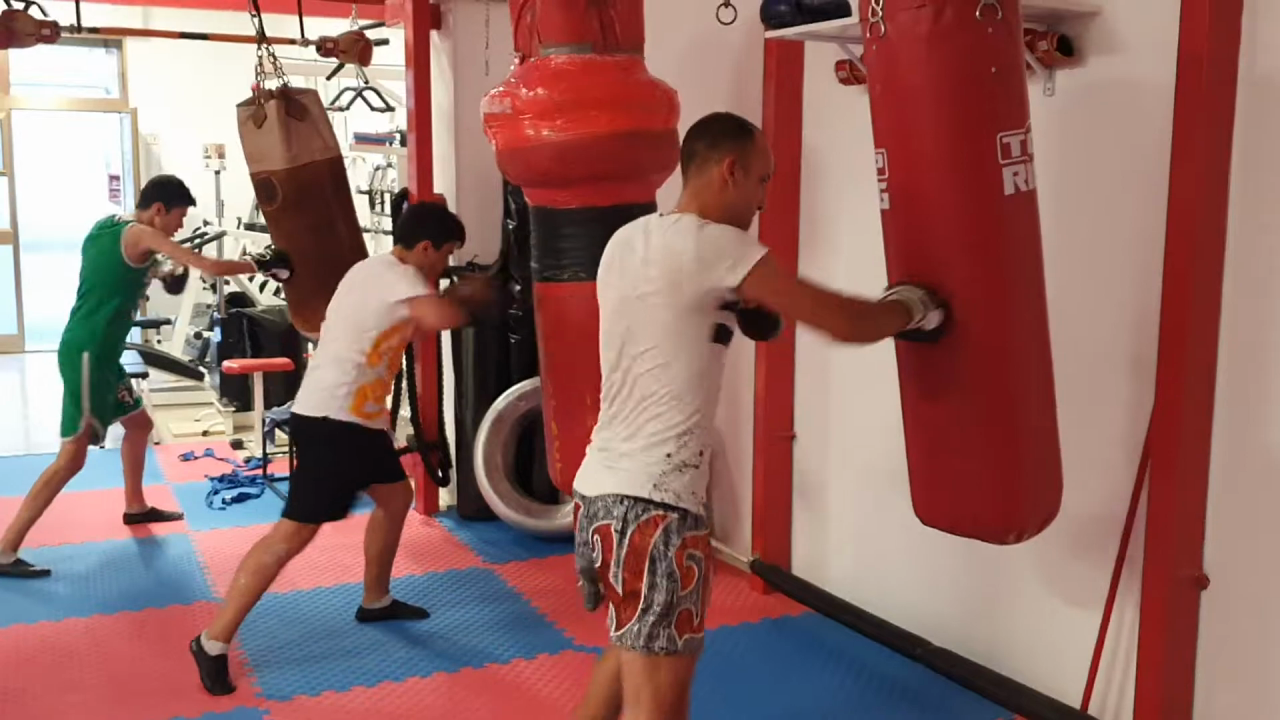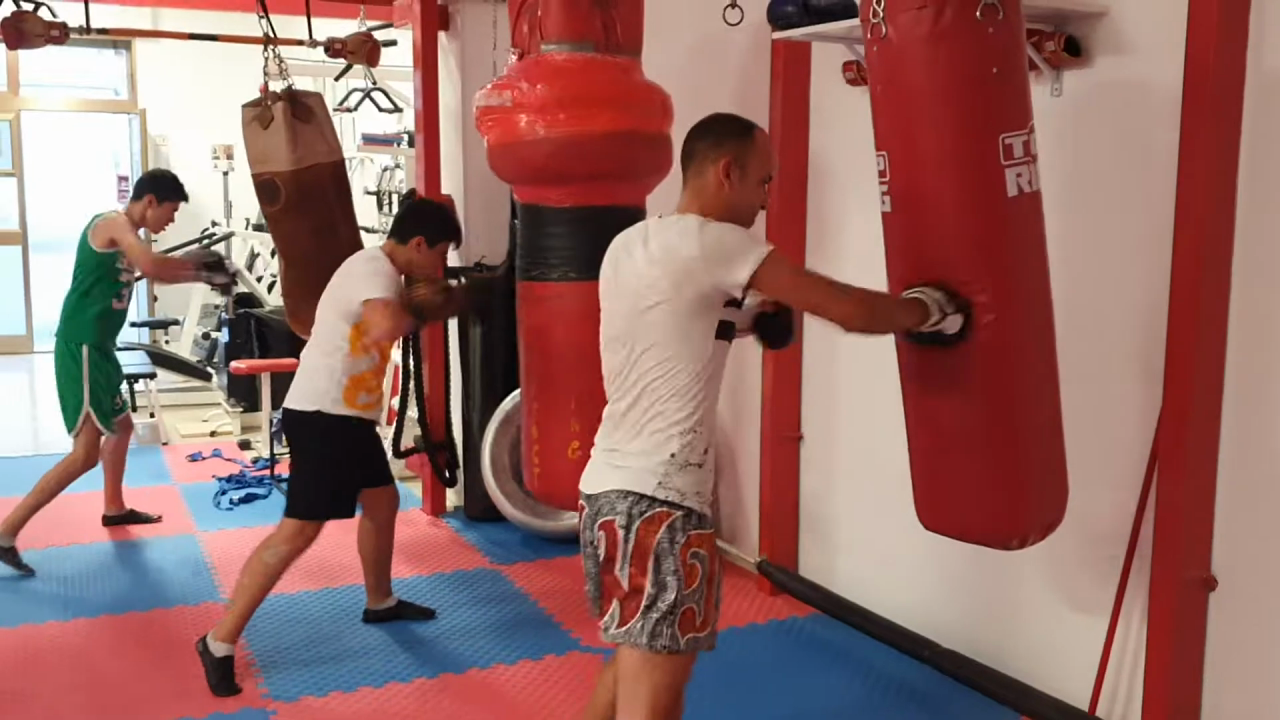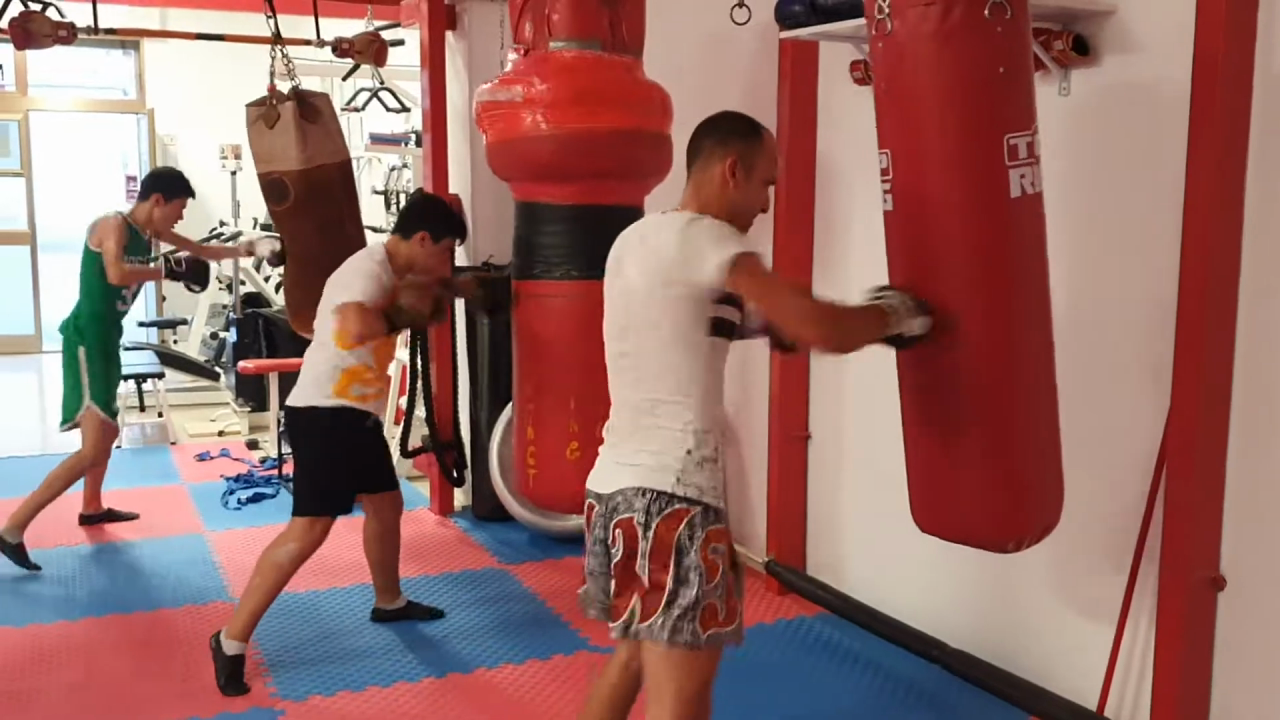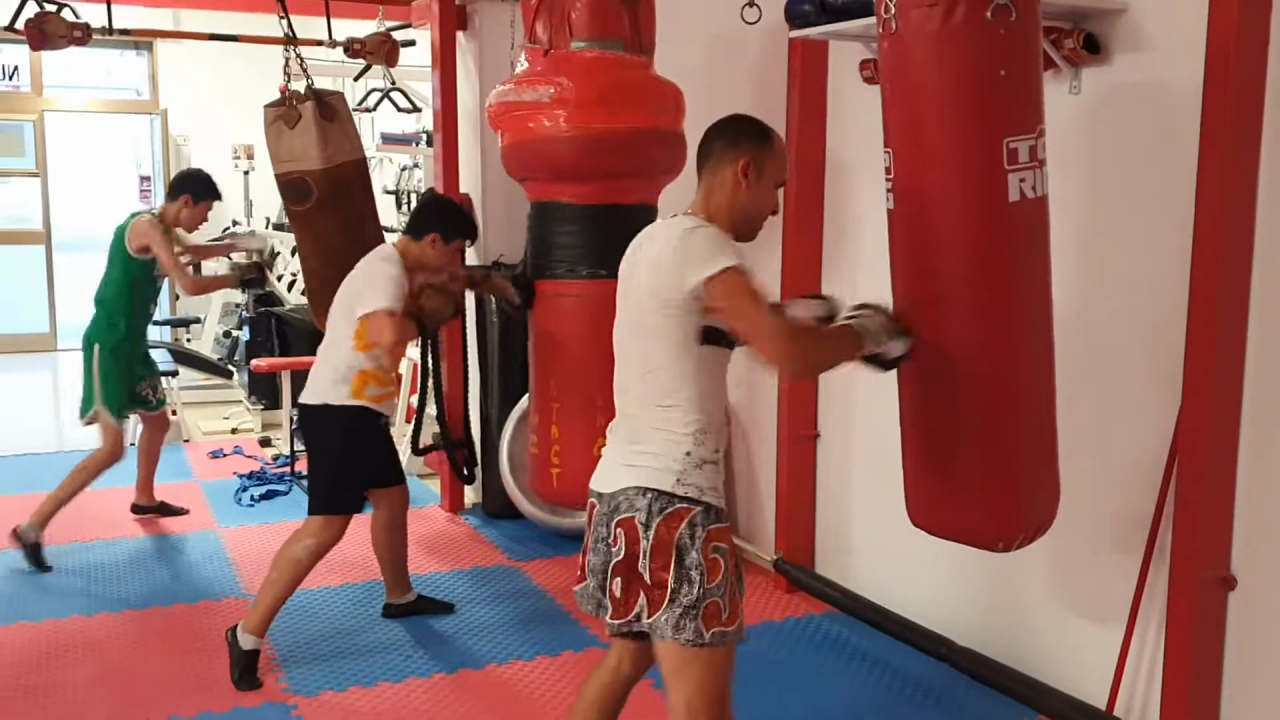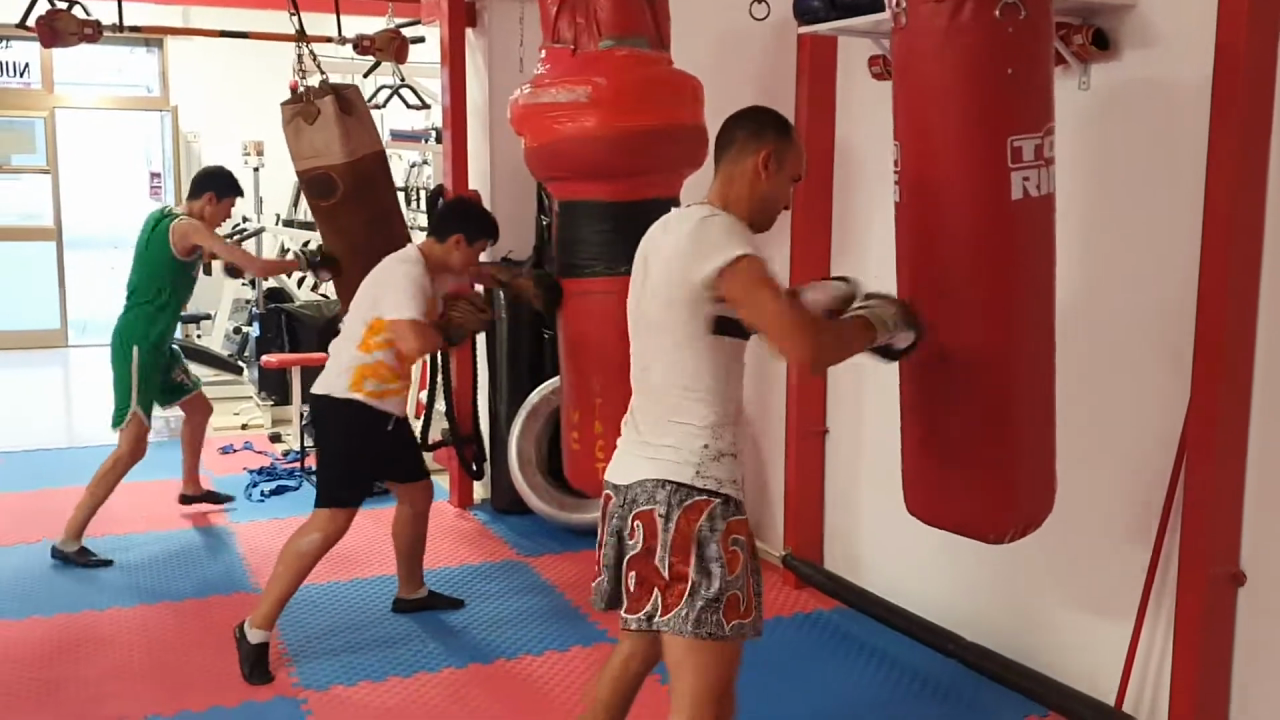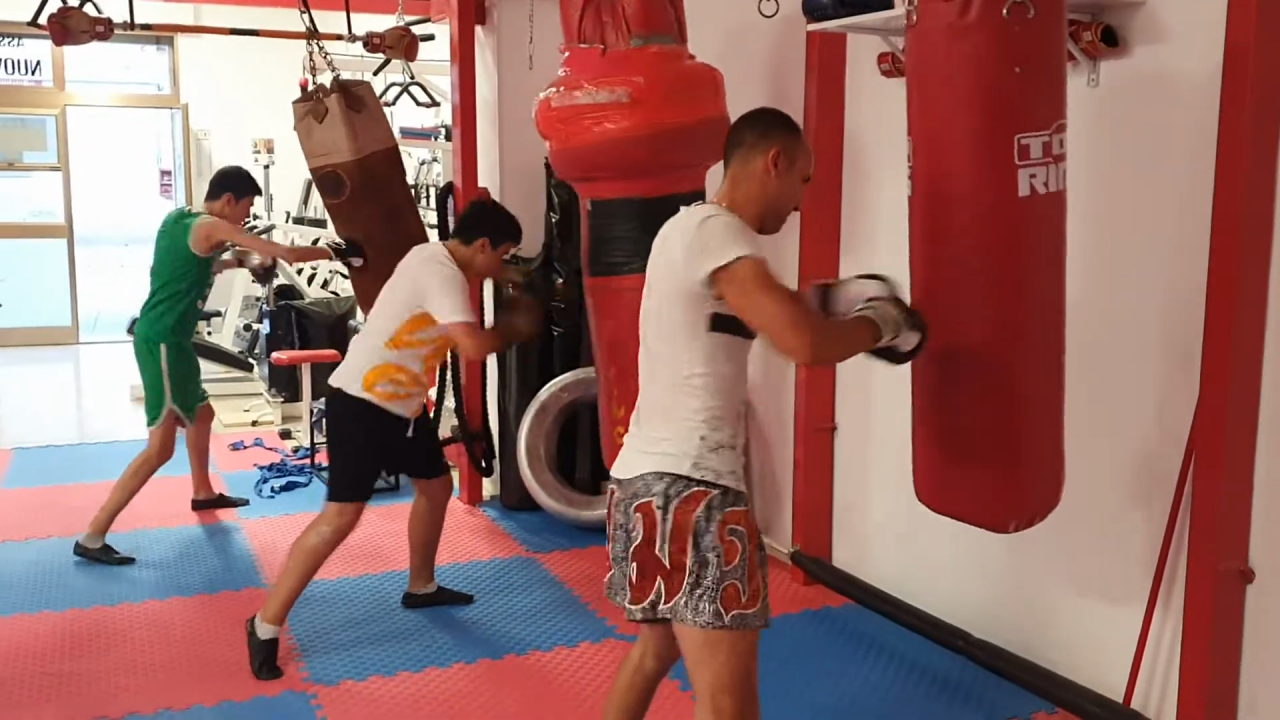
dt=0.3s
person 1, frame 1
left shoulder: (626, 240)
right shoulder: (709, 244)
right elbow: (841, 321)
left wrist: (734, 308)
right wrist: (914, 305)
left hip: (601, 486)
right hip: (653, 498)
left knee: (632, 655)
person 1, frame 2
left shoulder: (630, 243)
right shoulder: (711, 242)
right elbow: (846, 308)
left wrist: (752, 306)
right wrist: (933, 306)
left hip: (613, 485)
right hip: (657, 498)
left knee: (635, 663)
person 1, frame 3
left shoulder: (633, 240)
right shoulder: (703, 239)
right elbow: (820, 331)
right wrist: (897, 313)
left hip: (616, 485)
right hip: (670, 495)
left knee: (637, 652)
person 1, frame 4
left shoulder: (651, 243)
right shoulder: (701, 246)
right elbow: (788, 352)
right wrist: (867, 329)
left hip: (617, 485)
right hip: (669, 499)
left knee: (630, 654)
person 1, frame 5
left shoulder: (667, 231)
right shoulder: (715, 232)
right elbow: (806, 349)
left wrist: (815, 302)
right wrist: (879, 320)
left hip: (634, 476)
right hip: (687, 487)
left knee: (641, 644)
person 1, frame 6
left shoulder: (683, 228)
right shoulder: (719, 232)
left elbow: (740, 310)
right elbow: (809, 344)
left wrist: (819, 301)
right wrist: (878, 319)
left hip: (638, 474)
right hip: (689, 484)
left knee: (657, 649)
person 2, frame 1
left shoulder: (375, 269)
right shoulder: (397, 276)
right elbow: (439, 318)
left wrist: (457, 296)
right wrist: (468, 299)
left hip: (356, 417)
right hip: (331, 420)
left knee: (396, 497)
right knee: (294, 533)
left ankle: (375, 599)
right ankle: (213, 642)
person 2, frame 2
left shoulder: (370, 265)
right shoulder: (383, 270)
right elbow: (384, 329)
left wrist: (434, 297)
right wrist: (429, 303)
left hip: (348, 416)
right hip: (317, 416)
left knee: (382, 502)
right knee: (298, 532)
left ankle: (380, 601)
right ankle: (219, 643)
person 2, frame 3
left shoulder: (394, 270)
right shoulder: (372, 268)
right elbow: (355, 326)
right wrist: (402, 315)
left hip: (357, 412)
right hip: (326, 412)
left knee: (386, 505)
right knee: (308, 531)
left ankle: (389, 601)
right ankle: (231, 642)
person 2, frame 4
left shoulder: (397, 264)
right shoulder: (388, 270)
right elbow: (385, 332)
left wrist: (486, 286)
right wrist: (424, 317)
left hip: (359, 409)
right hip: (339, 410)
left knee: (392, 502)
right knee: (325, 525)
left ankle: (400, 596)
right ankle: (247, 636)
person 2, frame 5
left shoulder: (427, 271)
right shoulder: (409, 272)
left elbow: (440, 318)
right elbow: (412, 344)
right wrist: (458, 330)
left hip: (379, 408)
right hip: (346, 404)
left knee: (418, 492)
right knee: (330, 522)
left ankle: (411, 591)
right ankle: (255, 632)
person 2, frame 6
left shoulder: (442, 262)
right shoulder: (438, 272)
right elbow: (473, 347)
left wrist: (516, 310)
right wrist: (514, 330)
left hip: (402, 405)
right hip: (364, 401)
left knee: (438, 487)
right knee: (342, 515)
left ankle: (422, 586)
right ankle: (266, 625)
person 3, frame 1
left shoulder: (108, 227)
right shoulder: (141, 235)
right elbow: (209, 267)
left wrist: (160, 277)
right wrist: (261, 264)
left hip: (99, 350)
right hip: (88, 353)
left knee: (139, 424)
right knee: (72, 456)
left ankle: (136, 506)
person 3, frame 2
left shoulder: (125, 230)
right shoulder: (119, 222)
left elbow: (153, 270)
right elbow: (158, 267)
left wrist: (206, 267)
right wrist: (202, 263)
left hip: (96, 344)
right hip: (82, 347)
left knee: (120, 428)
right knee: (85, 453)
left ankle: (115, 507)
person 3, frame 3
left shoulder: (147, 232)
right shoulder: (113, 224)
left elbow: (199, 251)
right elbow: (117, 275)
left wrist: (247, 248)
right wrist: (168, 270)
left hip: (104, 343)
right hip: (85, 344)
left knee: (107, 432)
right knee: (92, 450)
left ankle: (92, 508)
person 3, frame 4
left shoulder: (161, 228)
right shoulder: (148, 226)
left elbow: (193, 252)
right elbow: (190, 286)
left wrist: (235, 245)
right wrist: (241, 276)
left hip: (132, 342)
right hip: (108, 343)
left knee: (158, 422)
right knee: (112, 449)
left ankle: (145, 500)
right ankle: (32, 529)
person 3, frame 5
left shoulder: (165, 219)
right shoulder: (189, 229)
right elbow: (256, 268)
left wrist: (213, 259)
right wrist: (305, 262)
left hip: (154, 340)
right hip: (138, 345)
left knee: (199, 407)
right knee: (132, 446)
left ankle: (191, 487)
right ankle: (68, 542)
person 3, frame 6
left shoulder: (181, 219)
right shoulder: (212, 226)
right elbow: (280, 254)
left wrist: (233, 260)
right wrist: (334, 250)
left hip: (174, 339)
right hip: (160, 341)
left knee: (200, 413)
right knee: (161, 443)
left ankle: (202, 492)
right ankle: (92, 538)
